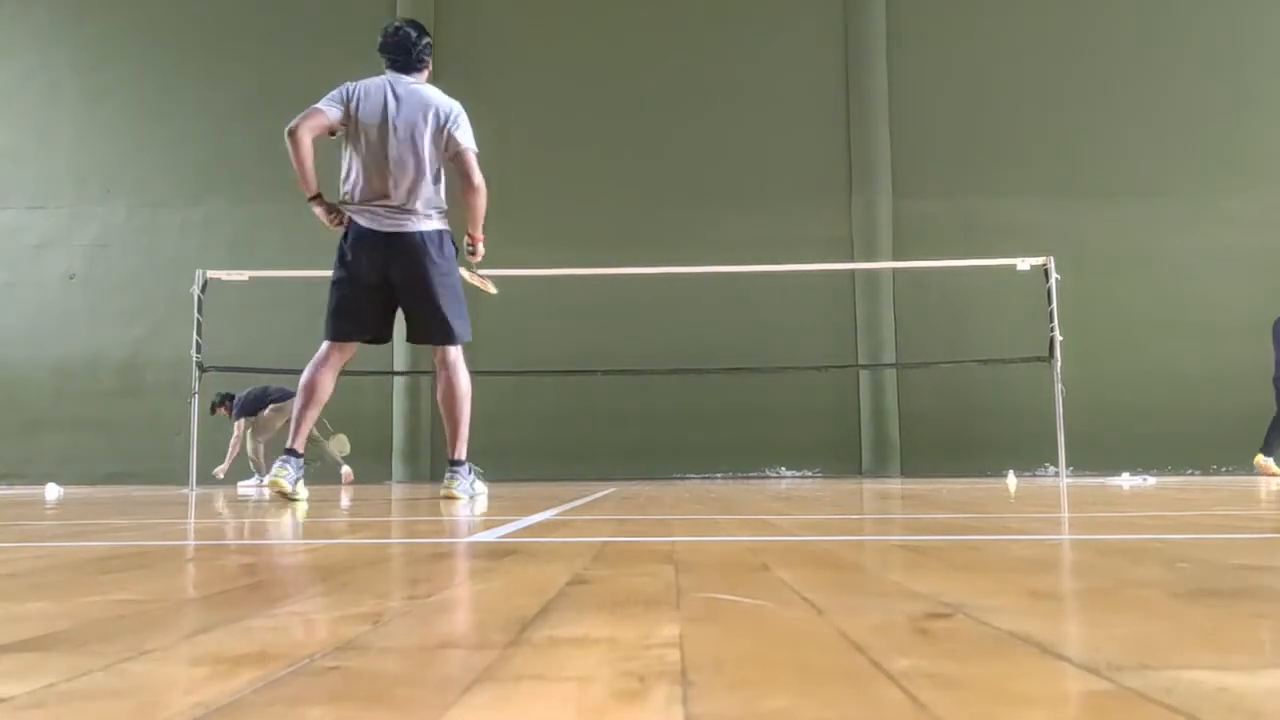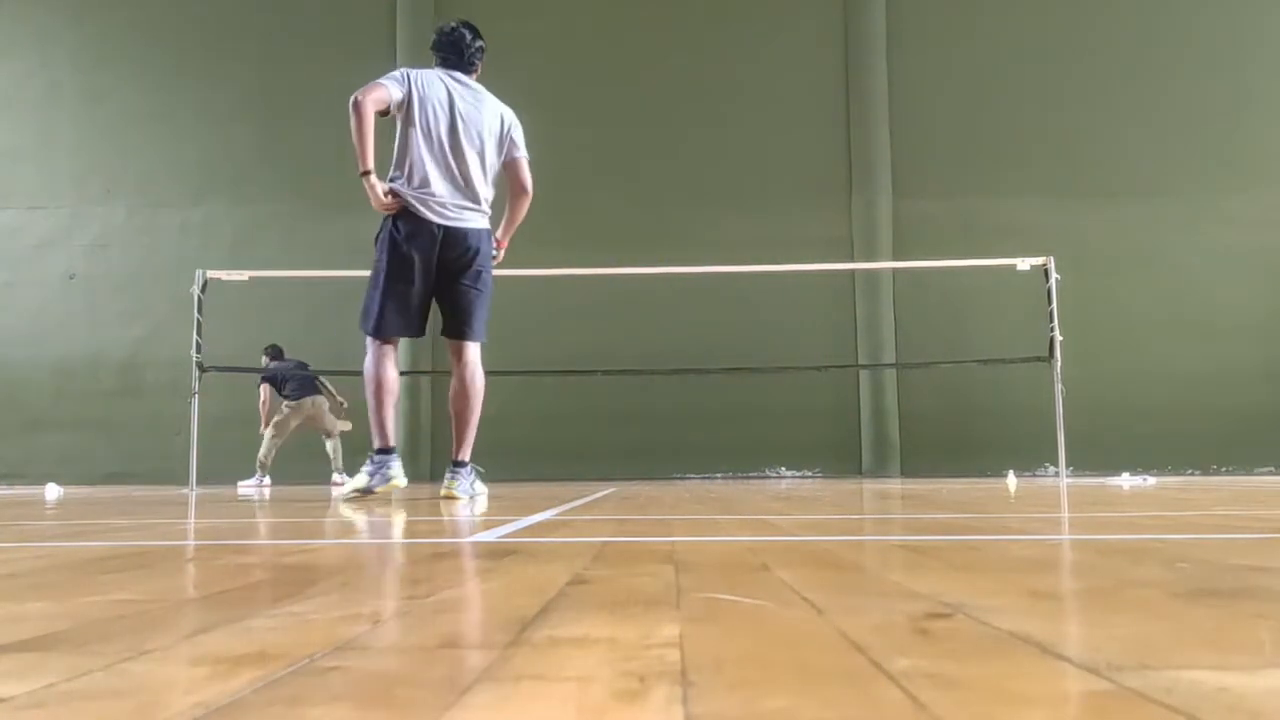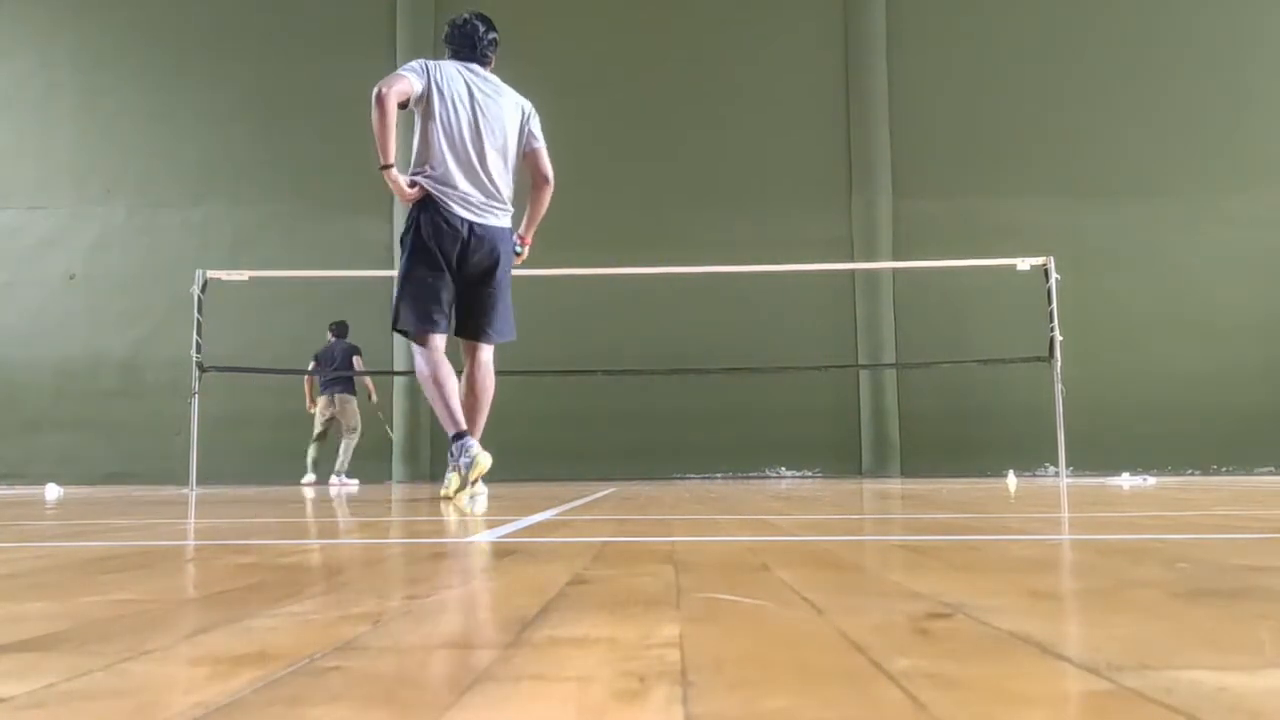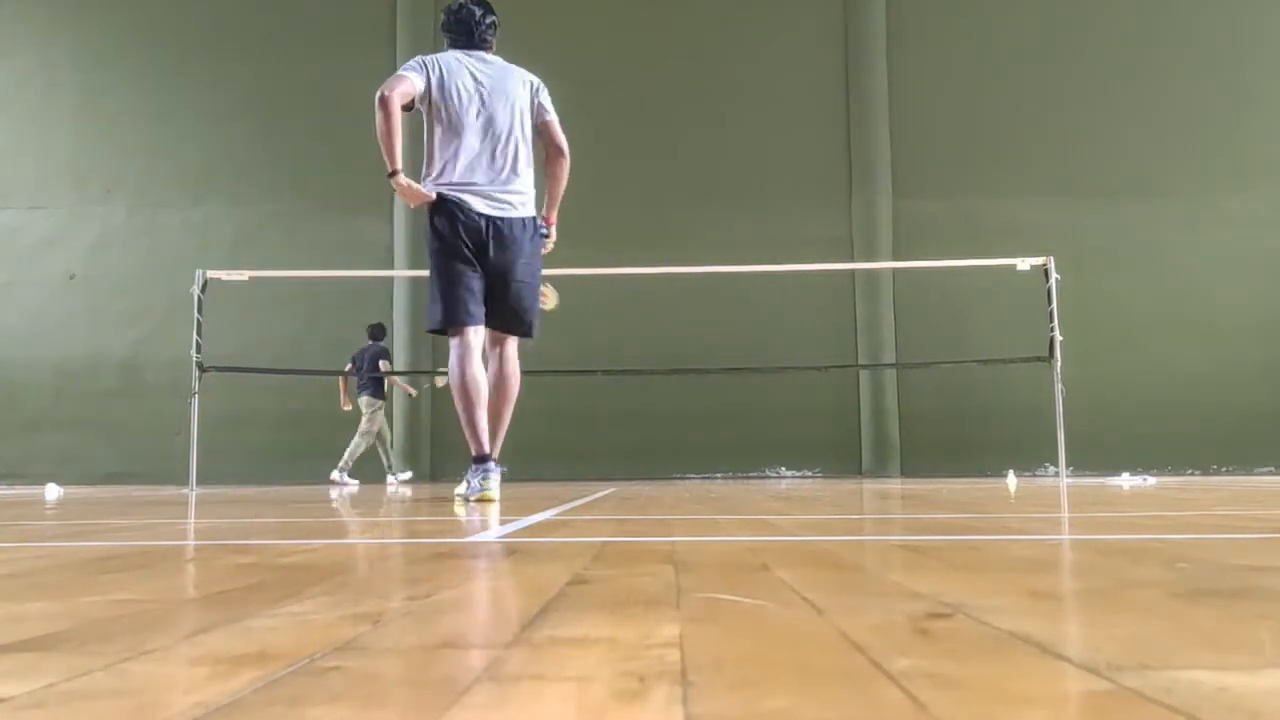
dt=0.3s
person 1, frame 1
left shoulder: (353, 94)
right shoulder: (445, 106)
left elbow: (298, 132)
right elbow: (473, 181)
left wrist: (317, 201)
right wrist: (476, 235)
left hip: (363, 236)
right hip: (424, 239)
left knee: (334, 351)
right knee: (450, 355)
left ankle: (291, 459)
right ankle: (460, 470)
person 1, frame 2
left shoulder: (413, 80)
right shoulder: (501, 112)
left elbow: (362, 101)
right elbow: (524, 188)
left wrist: (369, 177)
right wrist: (502, 239)
left hip: (413, 224)
right hip: (472, 235)
left knee: (382, 342)
right knee: (466, 351)
left ankle: (384, 456)
right ankle: (460, 469)
person 1, frame 3
left shoulder: (430, 72)
right shoulder: (518, 103)
left elbow: (385, 95)
right elbow: (544, 177)
left wrist: (389, 170)
right wrist: (525, 236)
left hip: (438, 219)
right hip: (494, 232)
left knee: (428, 342)
right knee: (480, 351)
left ankle: (464, 444)
right ankle: (465, 460)
person 1, frame 4
left shoulder: (430, 67)
right shoulder: (525, 81)
left elbow: (389, 98)
right elbow: (560, 150)
left wrist: (397, 176)
right wrist: (551, 216)
left hip: (455, 214)
right hip: (517, 218)
left knee: (466, 341)
right knee: (506, 344)
left ankle: (481, 467)
right ankle: (492, 461)
